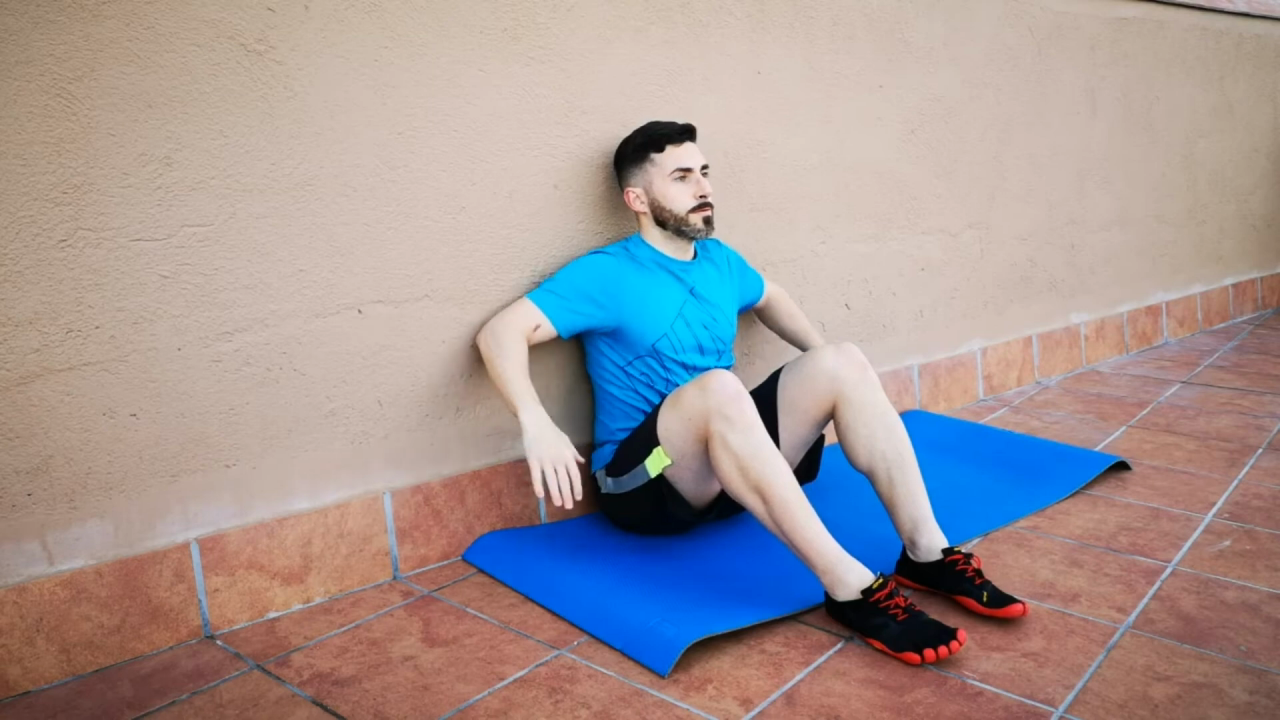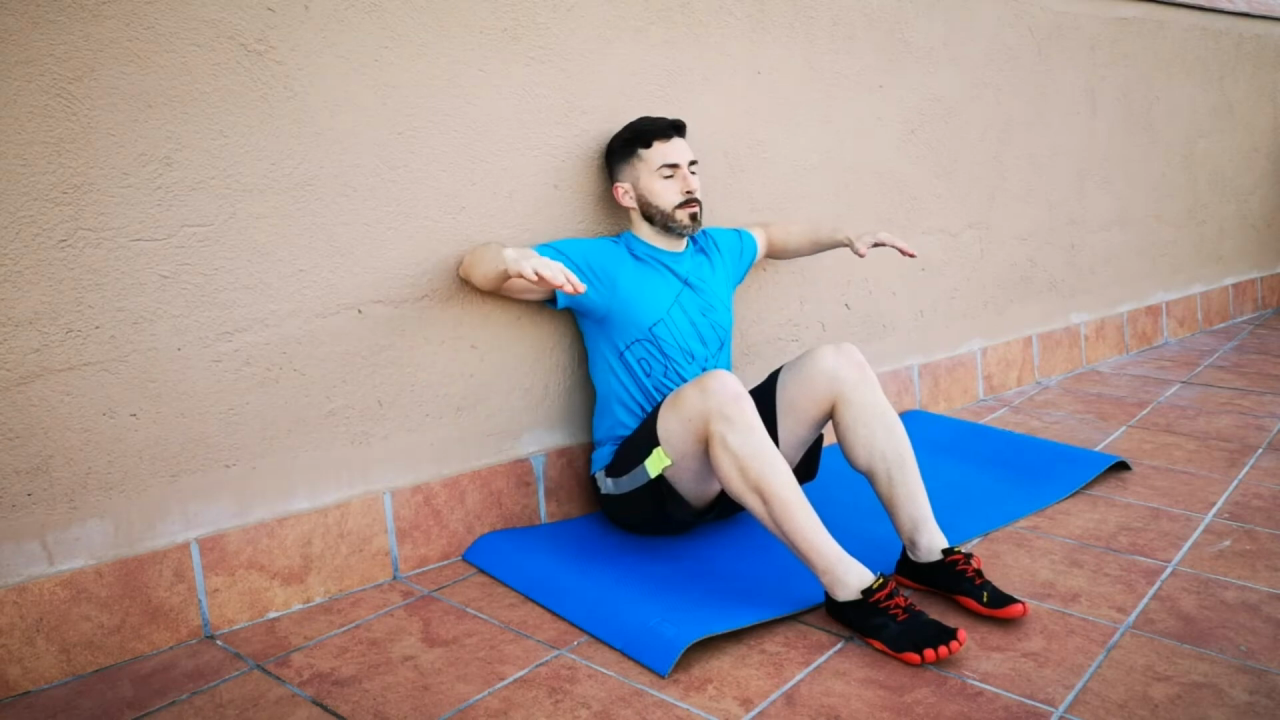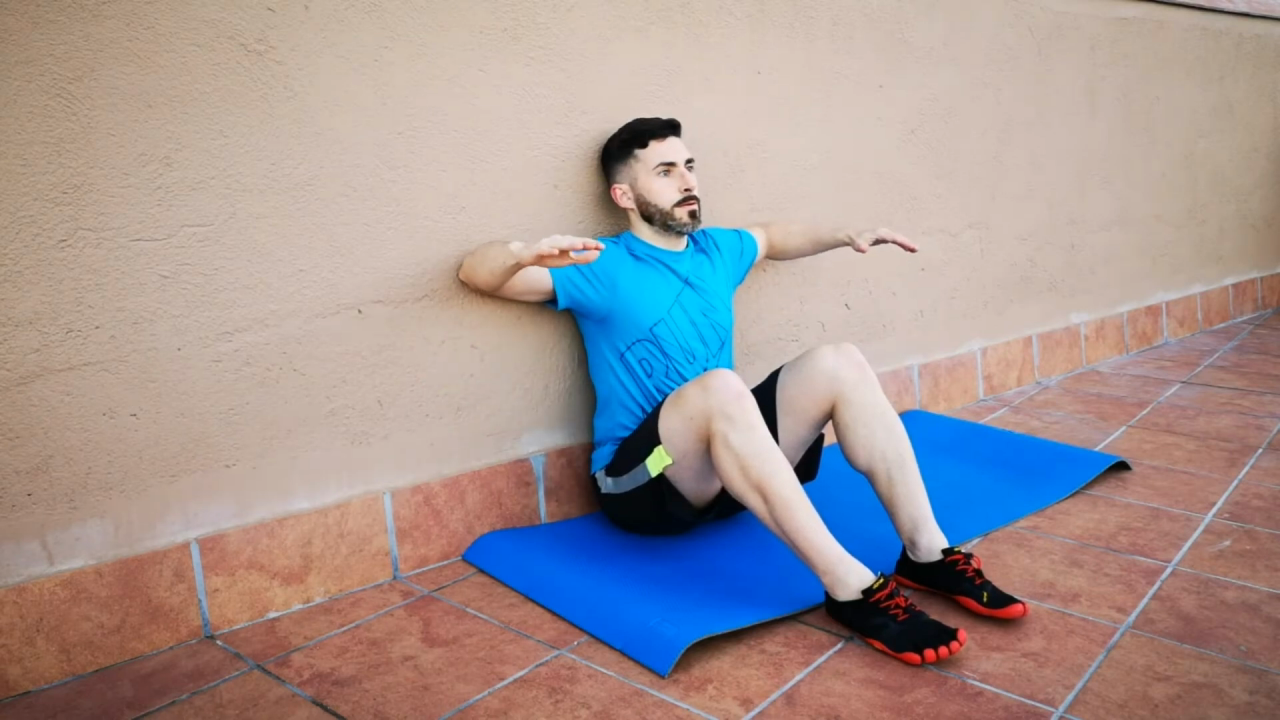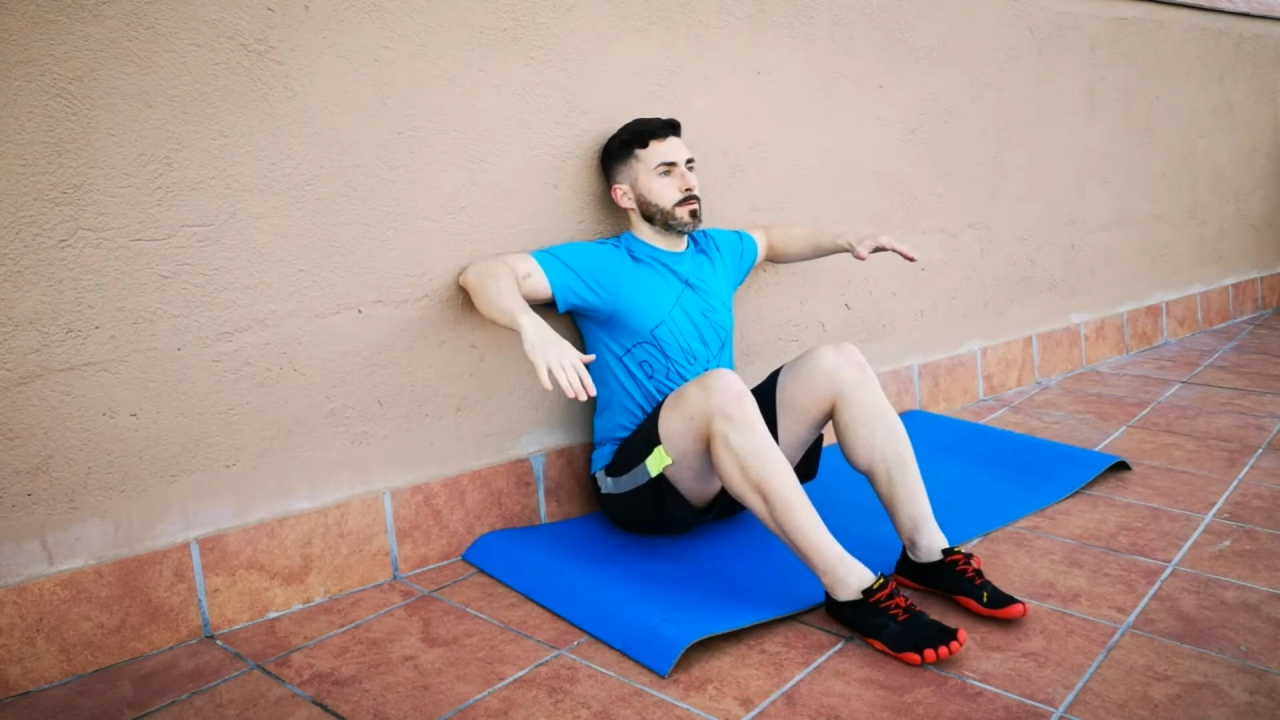
dt=1s
person 1, frame 1
left shoulder: (721, 261)
right shoulder: (607, 275)
left elbow: (768, 297)
right elbow: (499, 332)
left wrist: (819, 353)
right wrist: (537, 423)
left hip: (732, 465)
right hip: (642, 482)
left knee: (841, 361)
right knee: (717, 386)
left ankle: (926, 552)
right ankle: (851, 587)
person 1, frame 2
left shoulder: (717, 250)
right shoulder: (601, 264)
left elbow: (770, 237)
right elbow: (473, 266)
left wrist: (843, 238)
right wrist: (513, 261)
left hip: (731, 462)
right hip: (642, 482)
left knee: (839, 363)
right knee: (718, 388)
left ankle: (926, 552)
right ankle: (851, 587)
person 1, frame 3
left shoulder: (717, 250)
right shoulder: (603, 268)
left elbow: (770, 236)
right elbow: (475, 272)
left wrist: (844, 237)
right wrist: (524, 252)
left hip: (731, 463)
right hip: (641, 483)
left knee: (839, 362)
right knee: (720, 387)
left ankle: (926, 552)
right ankle: (851, 587)
person 1, frame 4
left shoulder: (717, 251)
right shoulder: (601, 267)
left elbow: (772, 240)
right elbow: (483, 274)
left wrist: (845, 242)
right wrist: (534, 328)
left hip: (732, 465)
right hip: (641, 483)
left knee: (839, 363)
right knee: (720, 387)
left ankle: (926, 552)
right ankle: (850, 587)
